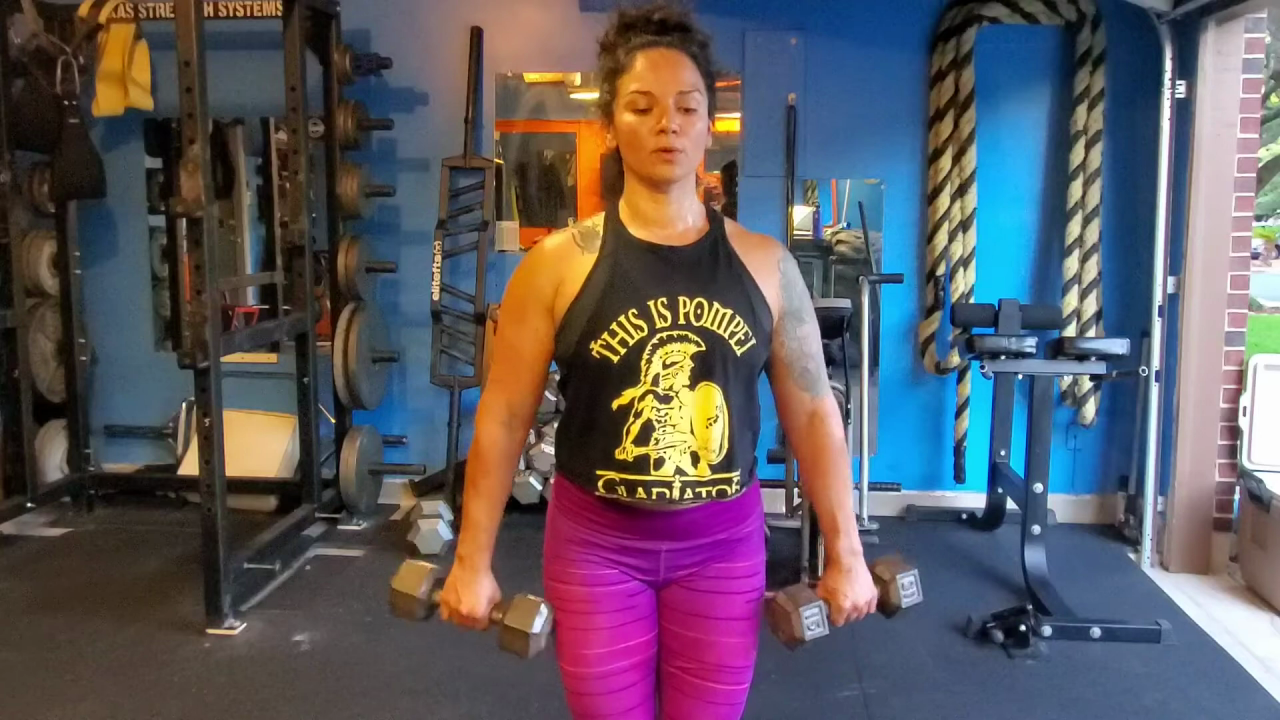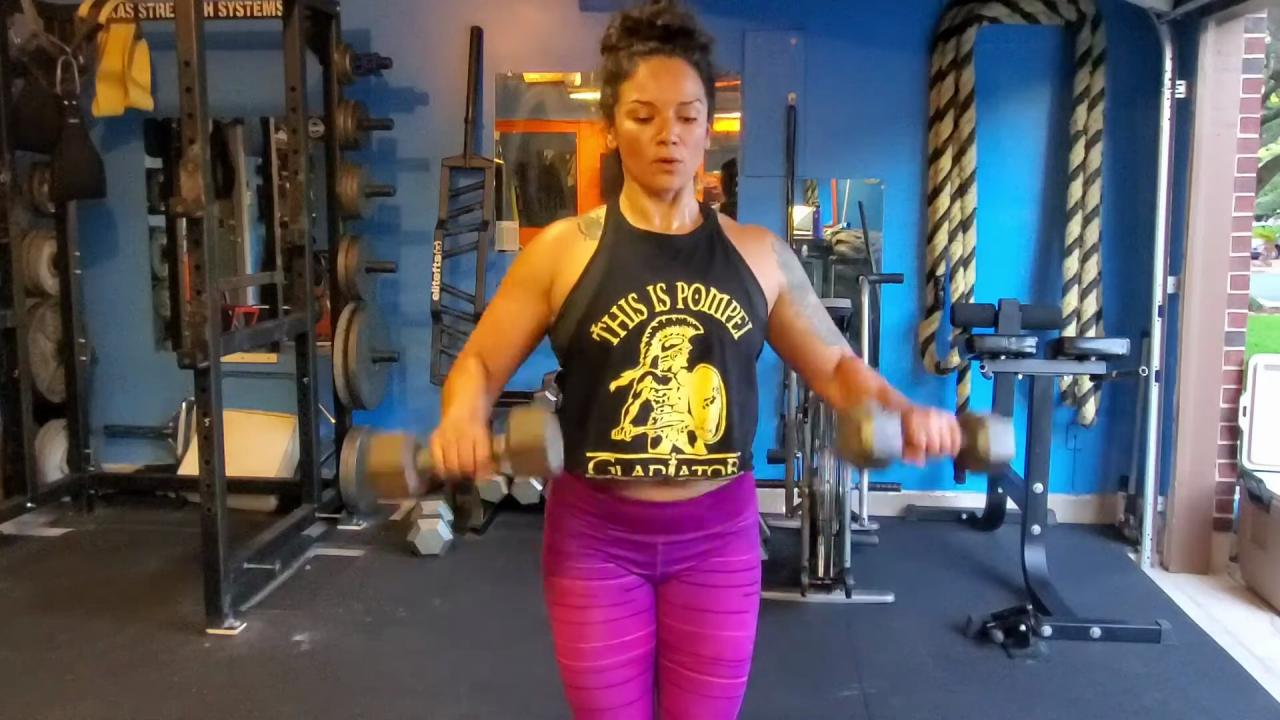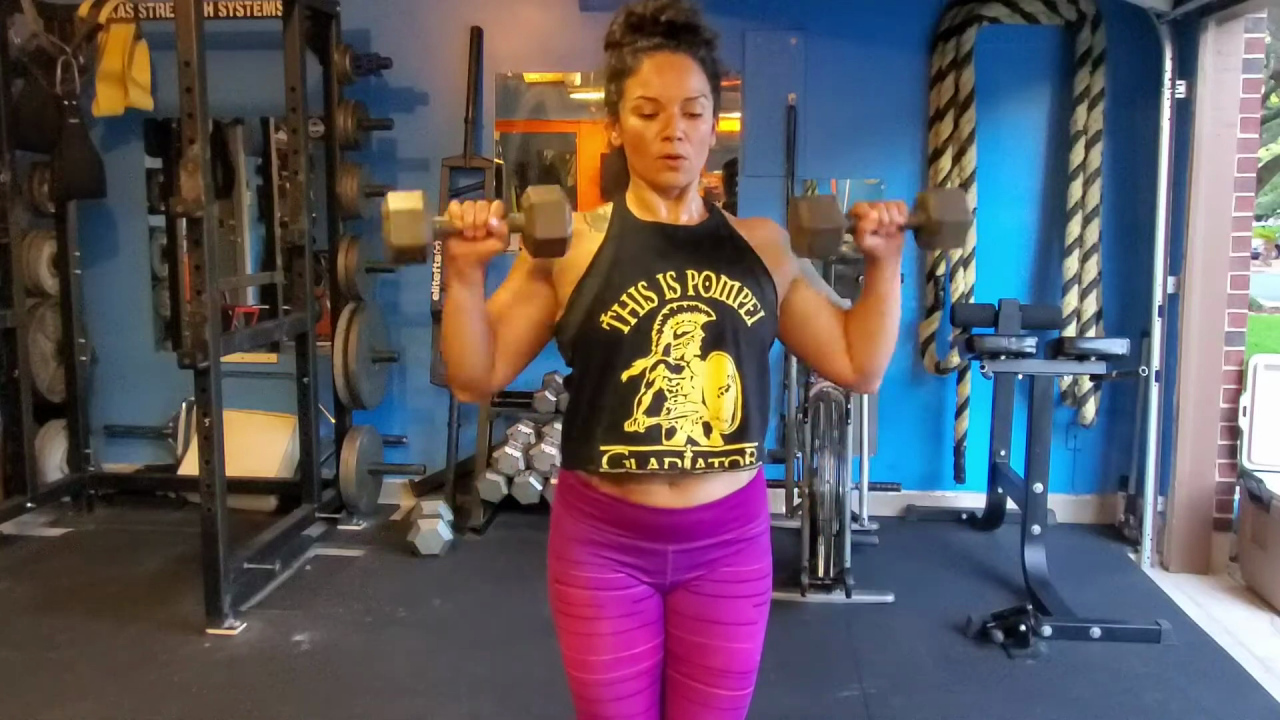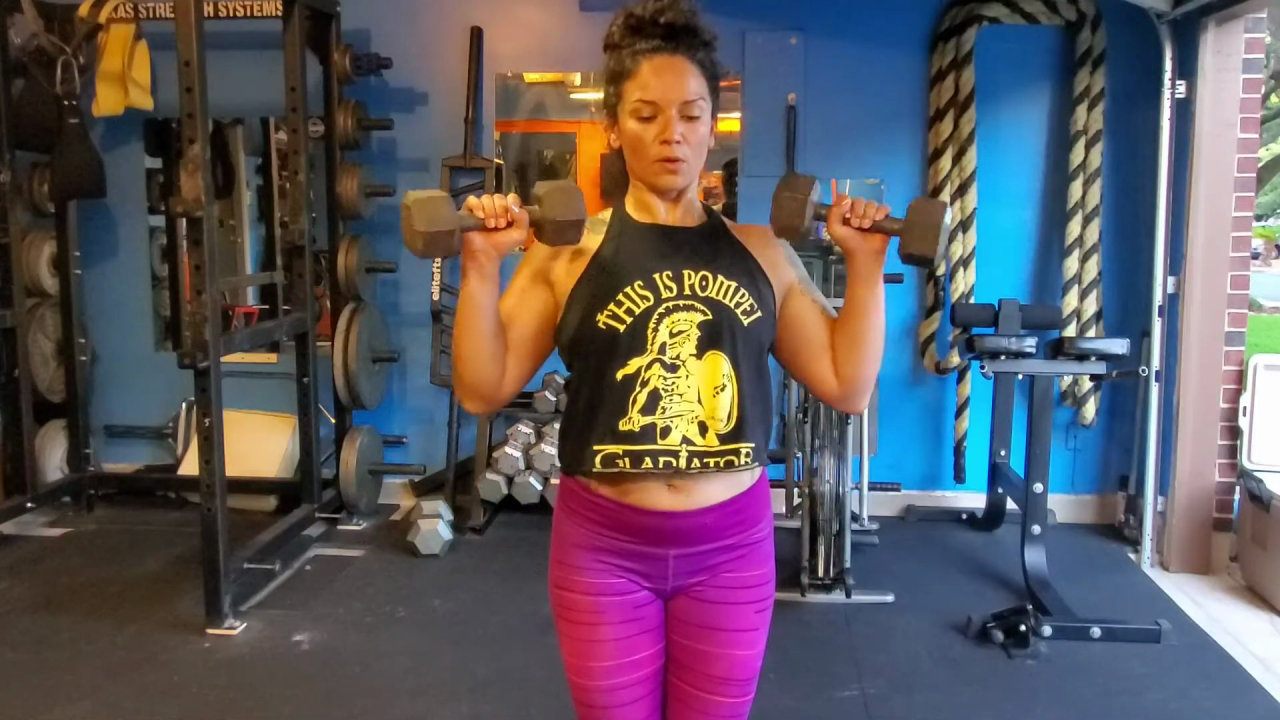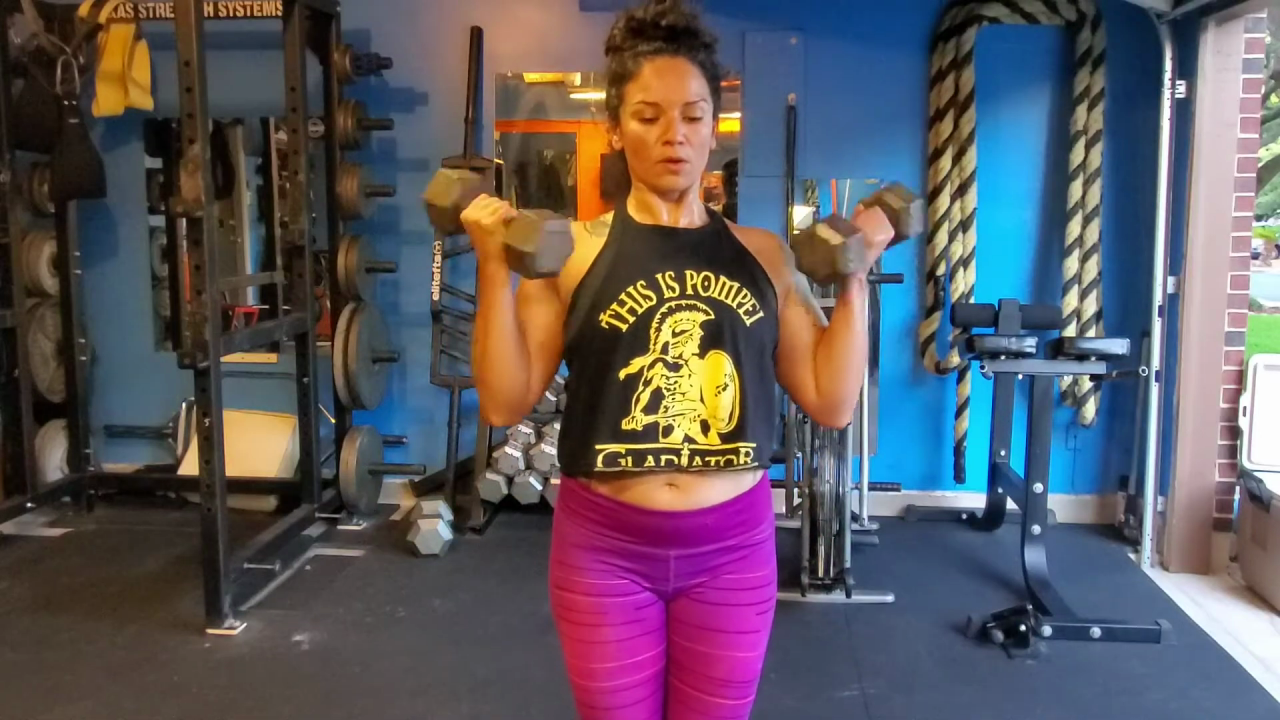
dt=0.4s
person 1, frame 1
left shoulder: (765, 265)
right shoulder: (559, 262)
left elbow: (812, 411)
right elbow: (502, 417)
left wrist: (846, 553)
right wrist: (473, 560)
left hip: (721, 545)
right hip: (596, 541)
person 1, frame 2
left shoulder: (758, 253)
right shoulder: (563, 249)
left elbow: (839, 371)
right elbow: (476, 365)
left wrist: (904, 412)
right wrist: (461, 416)
left hip: (717, 536)
right hip: (595, 535)
person 1, frame 3
left shoulder: (766, 245)
right shoulder: (570, 246)
left elbow: (859, 367)
right elbow: (474, 378)
left wrist: (883, 262)
right wrist: (464, 271)
left hip: (728, 539)
right hip: (602, 538)
person 1, frame 4
left shoulder: (762, 253)
right shoulder: (566, 250)
left elbow: (849, 388)
right elbow: (482, 392)
left wrist: (866, 263)
right wrist: (480, 266)
left hip: (731, 544)
right hip: (603, 543)
person 1, frame 5
left shoulder: (766, 256)
right shoulder: (569, 253)
left elbow: (832, 404)
right elbow: (503, 404)
left wrist: (855, 278)
right wrist: (493, 270)
left hip: (733, 546)
right hip: (603, 544)
